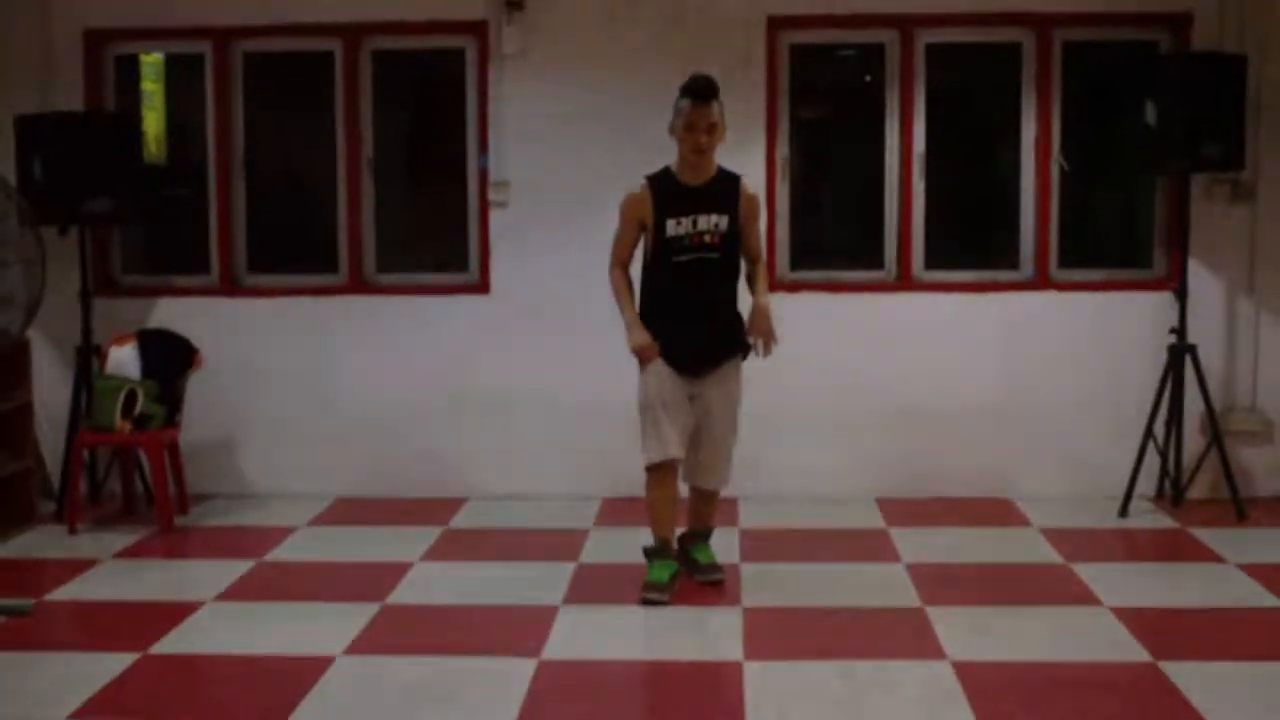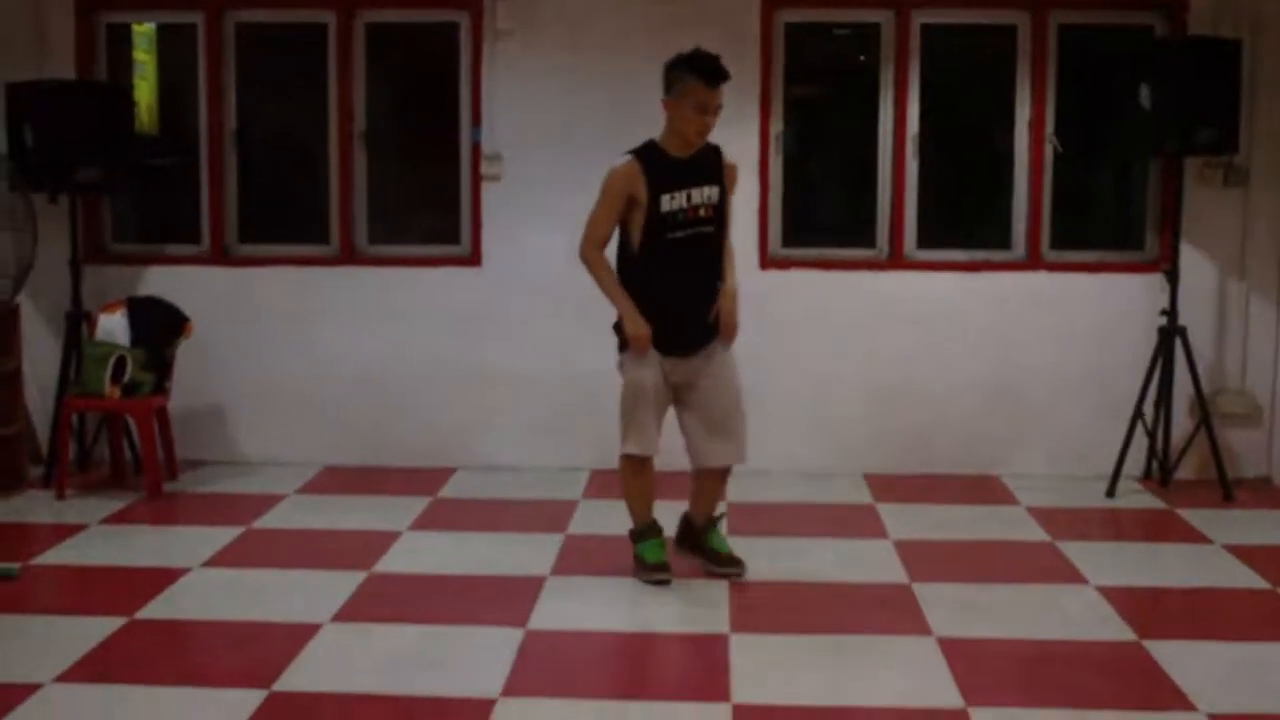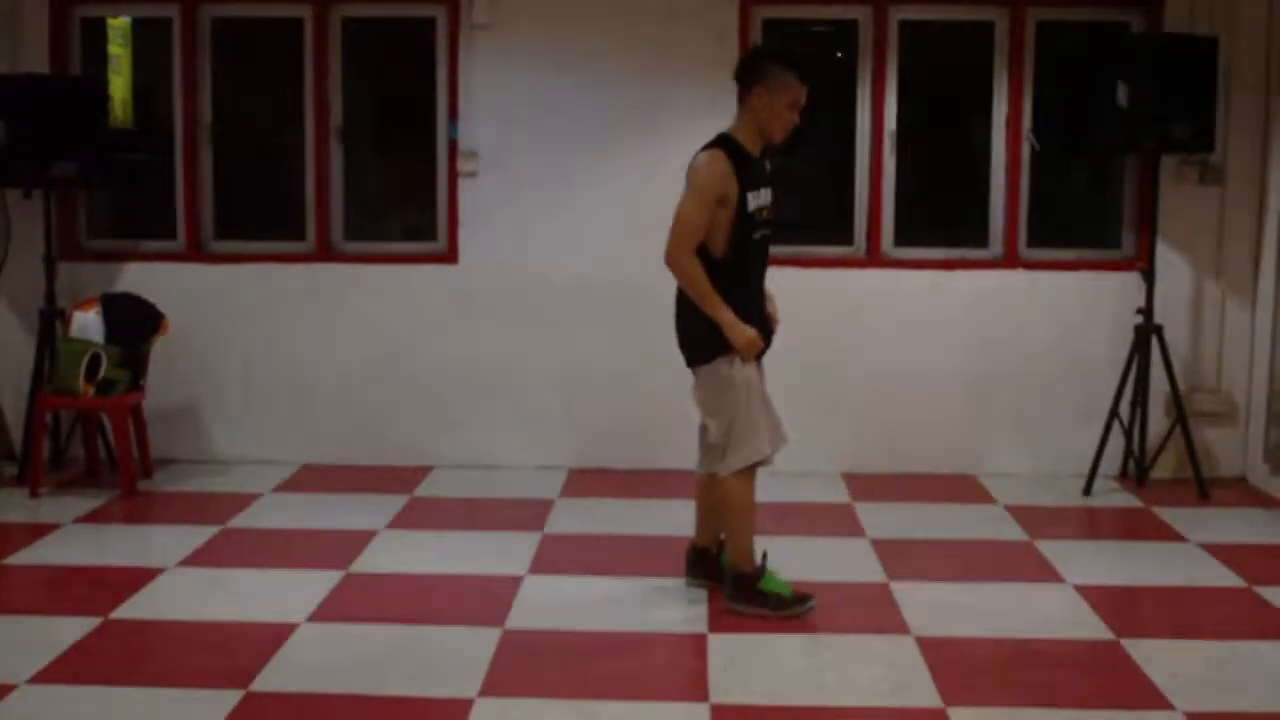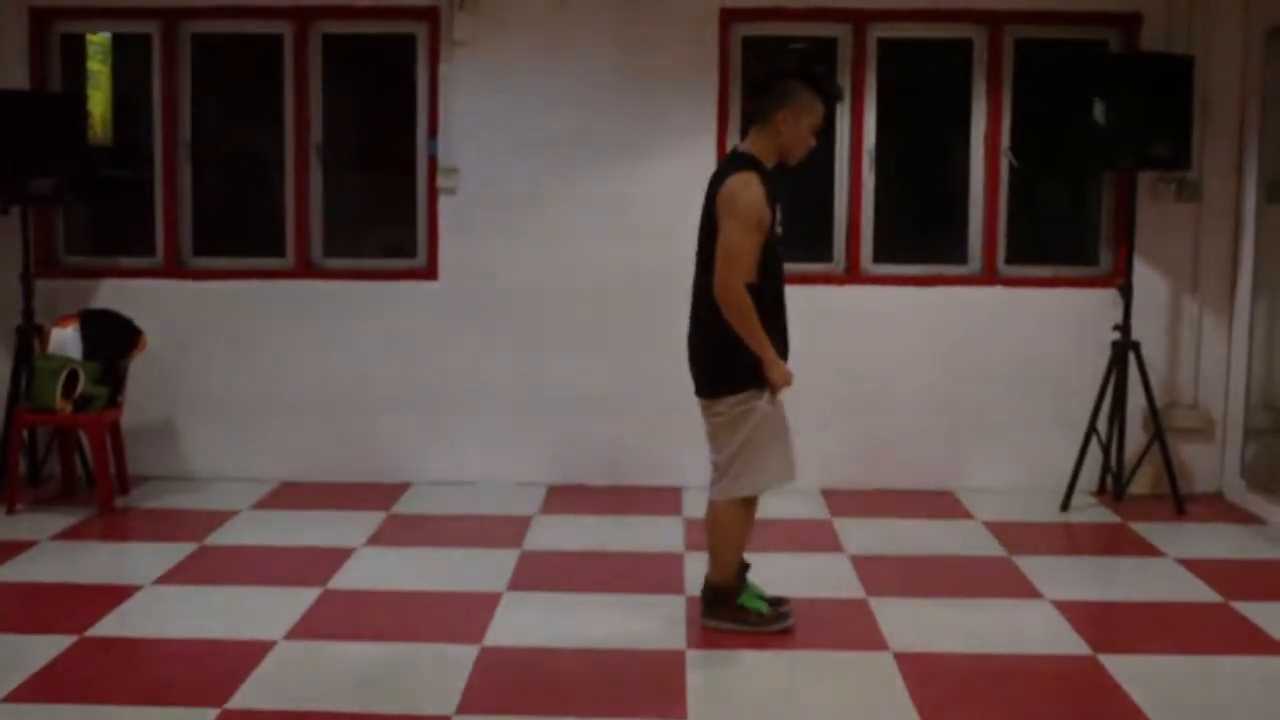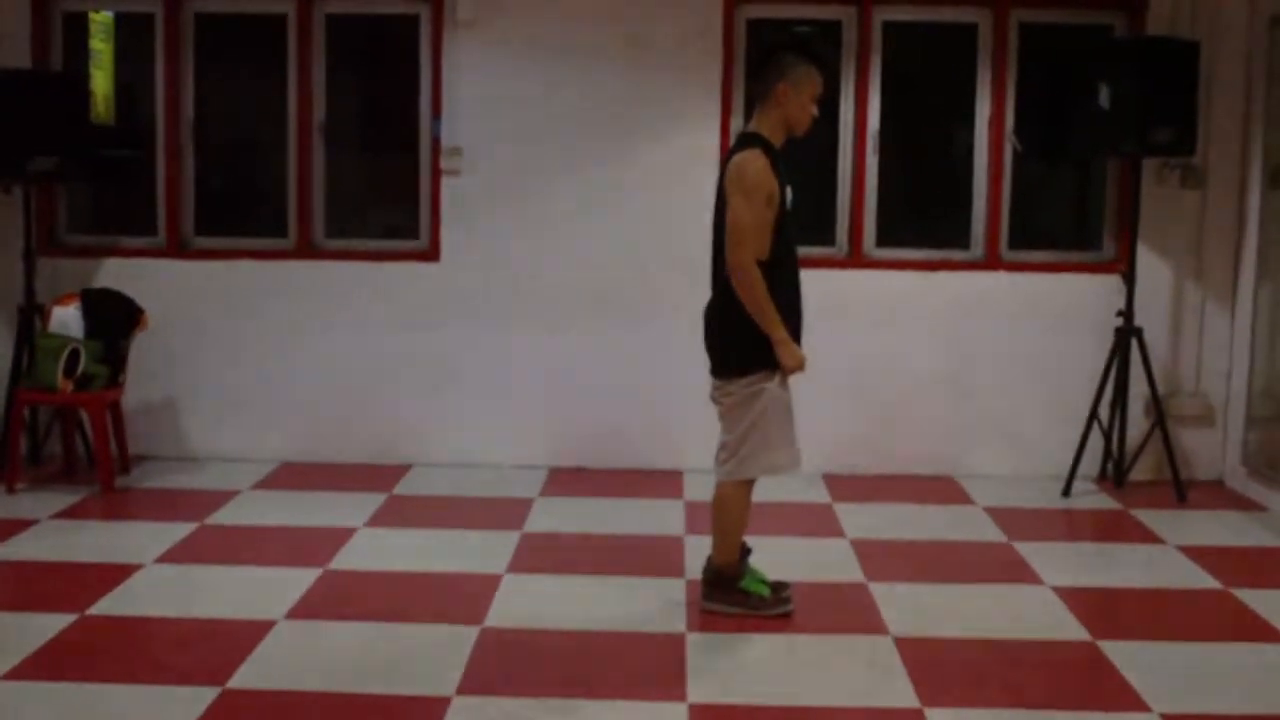
dt=1s
person 1, frame 1
left shoulder: (741, 197)
right shoulder: (644, 197)
left elbow: (753, 260)
right elbow: (619, 266)
left wrist: (761, 301)
right wrist: (632, 324)
left hip: (721, 348)
right hip: (663, 348)
left knee: (713, 455)
right knee: (662, 455)
left ankle: (696, 543)
right ankle: (663, 556)
person 1, frame 2
left shoulder: (722, 168)
right shoulder: (631, 172)
right elbow: (591, 248)
left wrist: (729, 289)
right wrist: (627, 312)
left hip: (706, 331)
right hip: (649, 332)
left knee: (724, 438)
right knee: (639, 442)
left ankle: (700, 527)
right ankle: (646, 537)
person 1, frame 3
left shoulder: (757, 164)
right shoulder: (714, 165)
right elbow: (679, 255)
left wrist: (763, 302)
right wrist: (731, 323)
left hip: (740, 329)
right hip: (715, 334)
left knee: (722, 452)
right knee: (741, 452)
left ankle: (705, 555)
right ankle: (747, 578)
person 1, frame 4
left shoulder: (744, 175)
right shoulder: (746, 187)
right elbow: (728, 287)
left wrist: (765, 357)
right wrist: (770, 359)
left hip: (742, 358)
right hip: (734, 362)
left knee: (753, 474)
right knee: (735, 481)
left ankle: (729, 580)
right ankle: (722, 599)
person 1, frame 5
left shoulder: (761, 158)
right shoulder: (753, 163)
right elbow: (741, 264)
left wrist: (776, 338)
right wrist: (782, 340)
left hip: (754, 341)
right hip: (749, 344)
left knee: (745, 463)
right knee: (740, 465)
left ankle: (730, 566)
right ankle: (723, 583)
